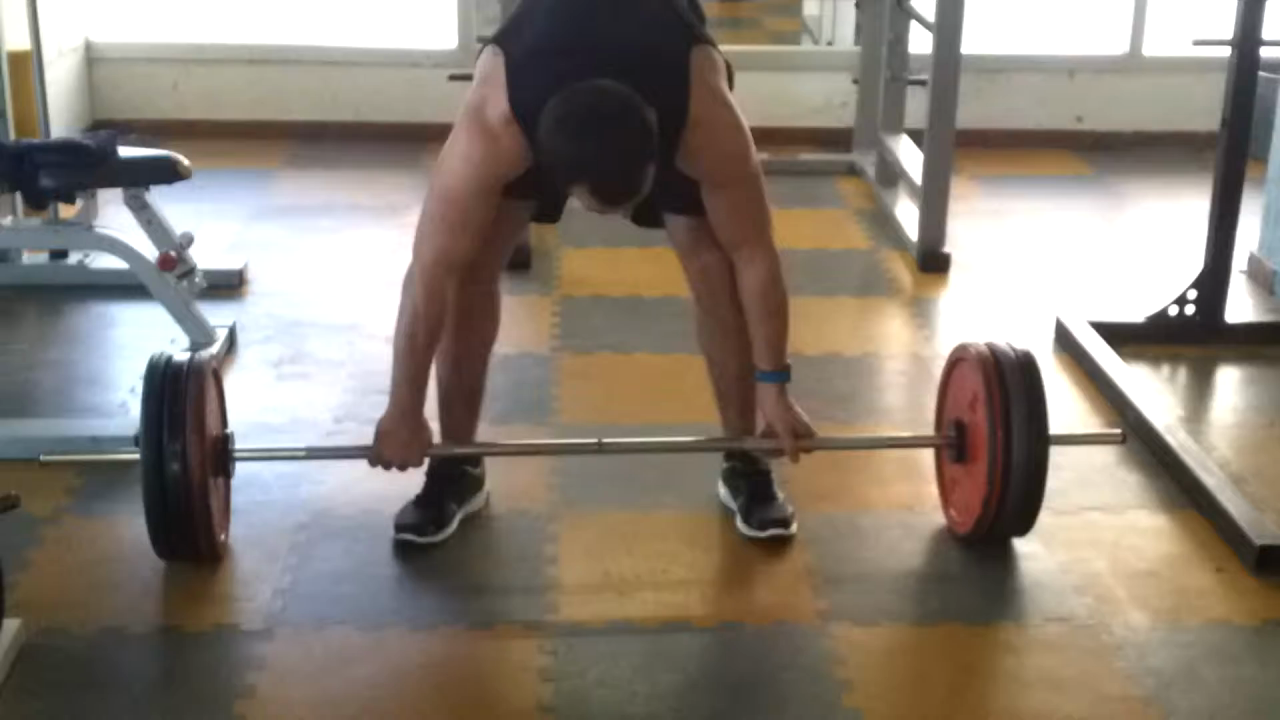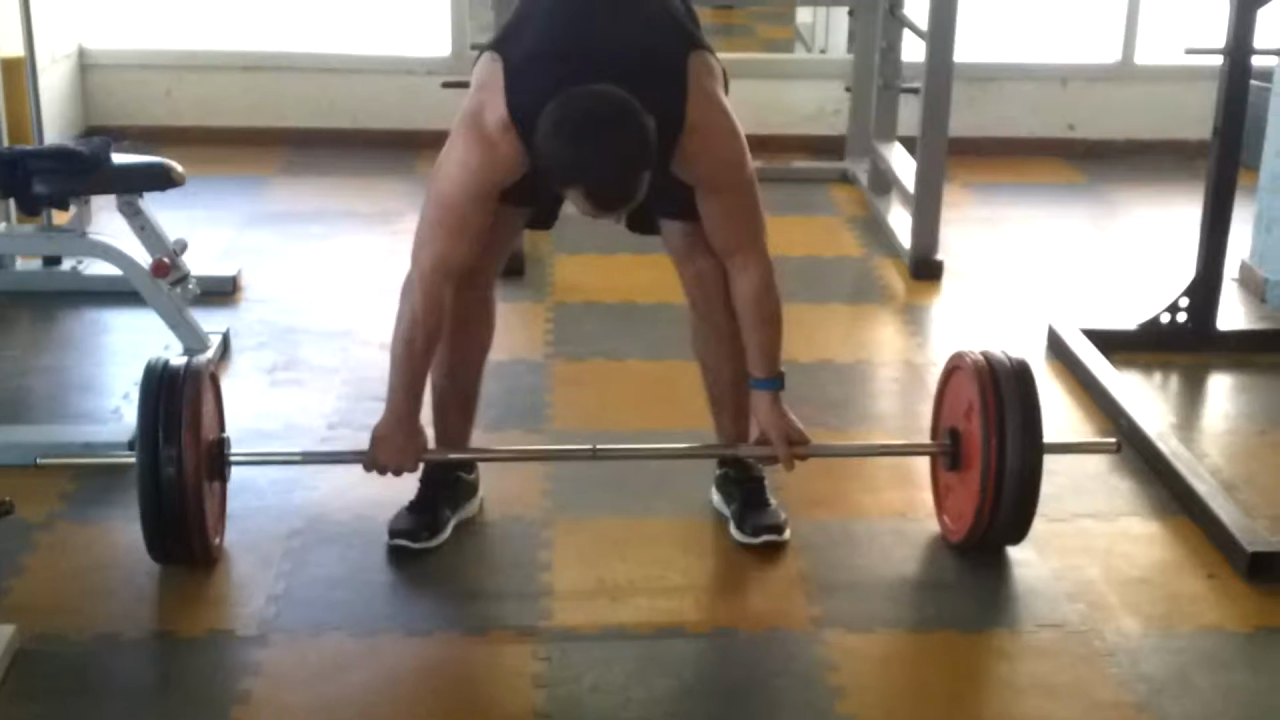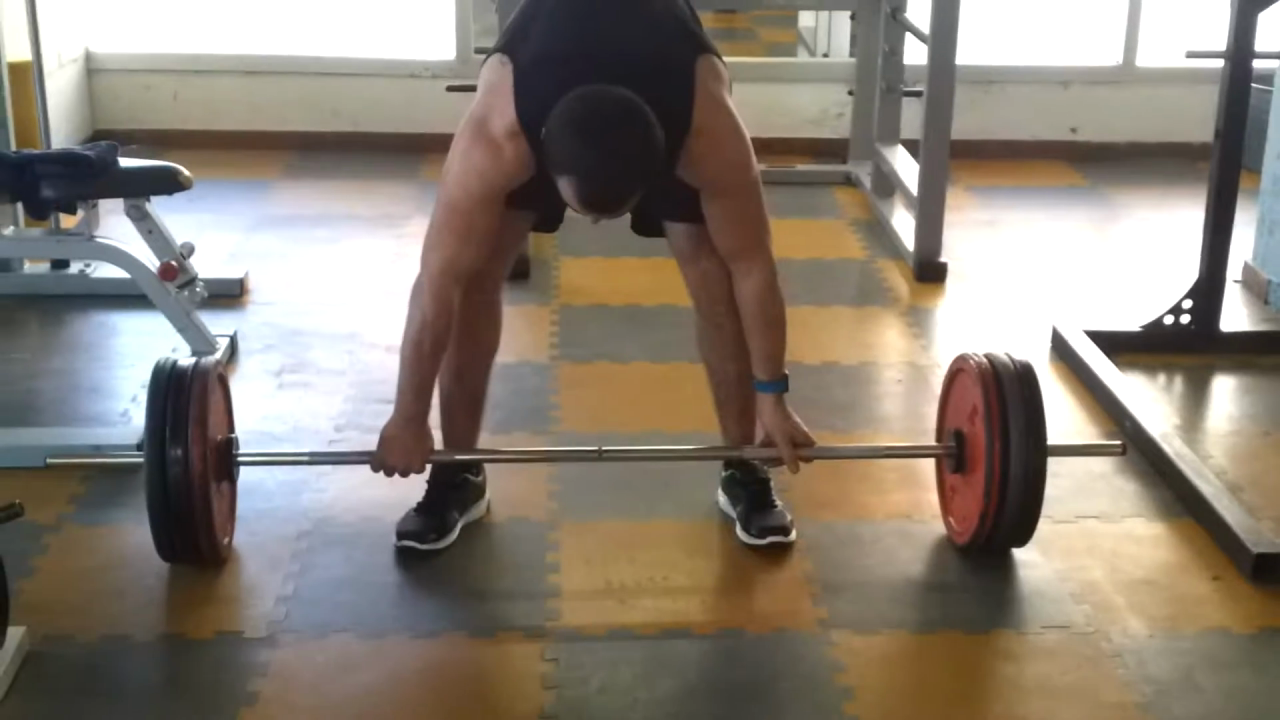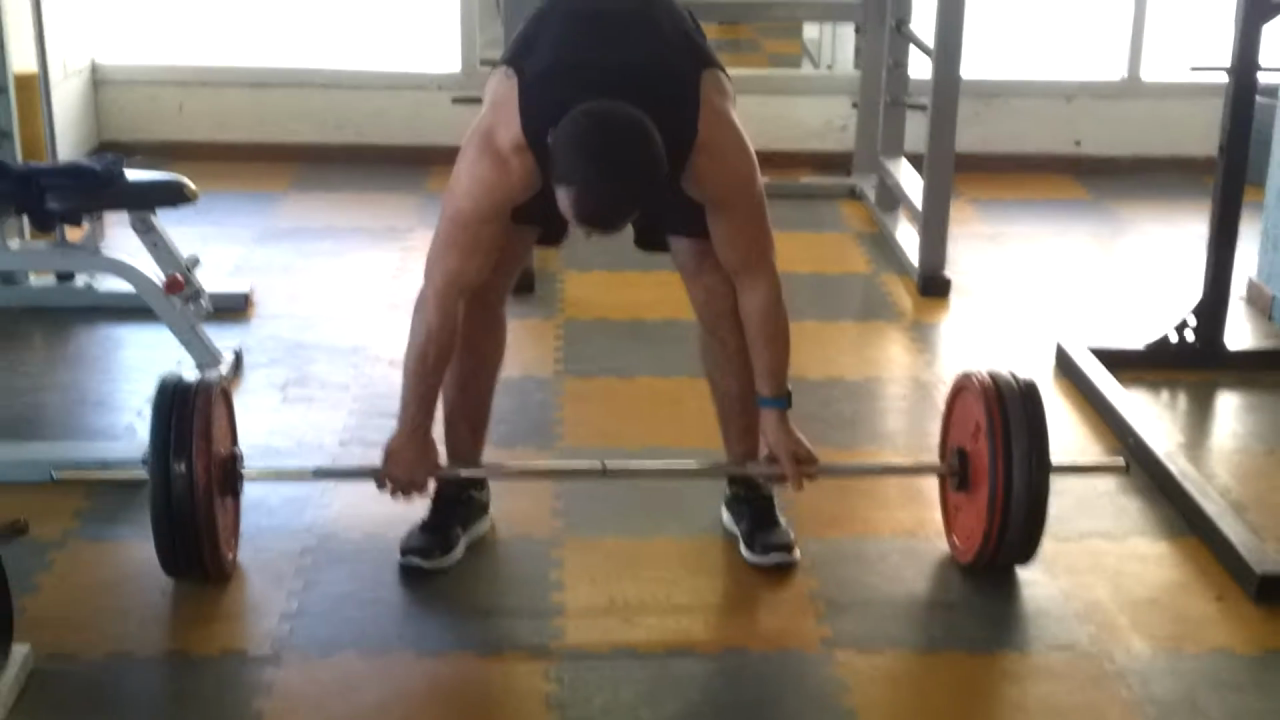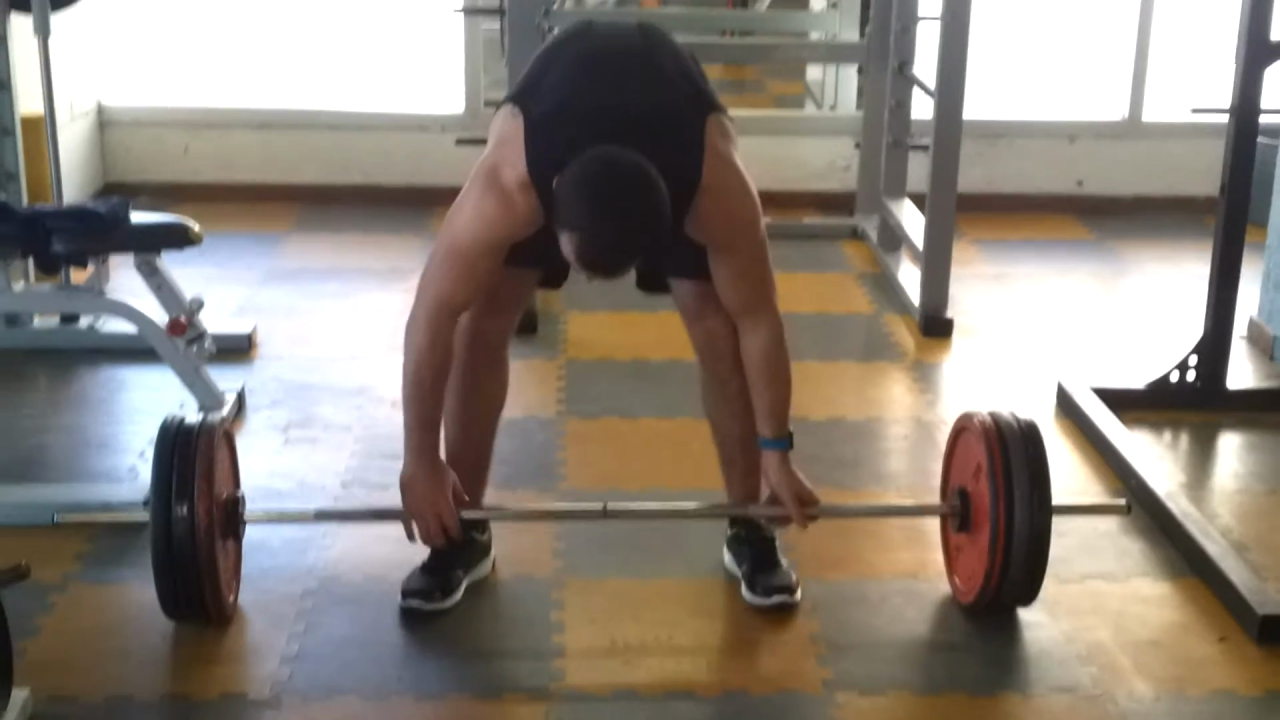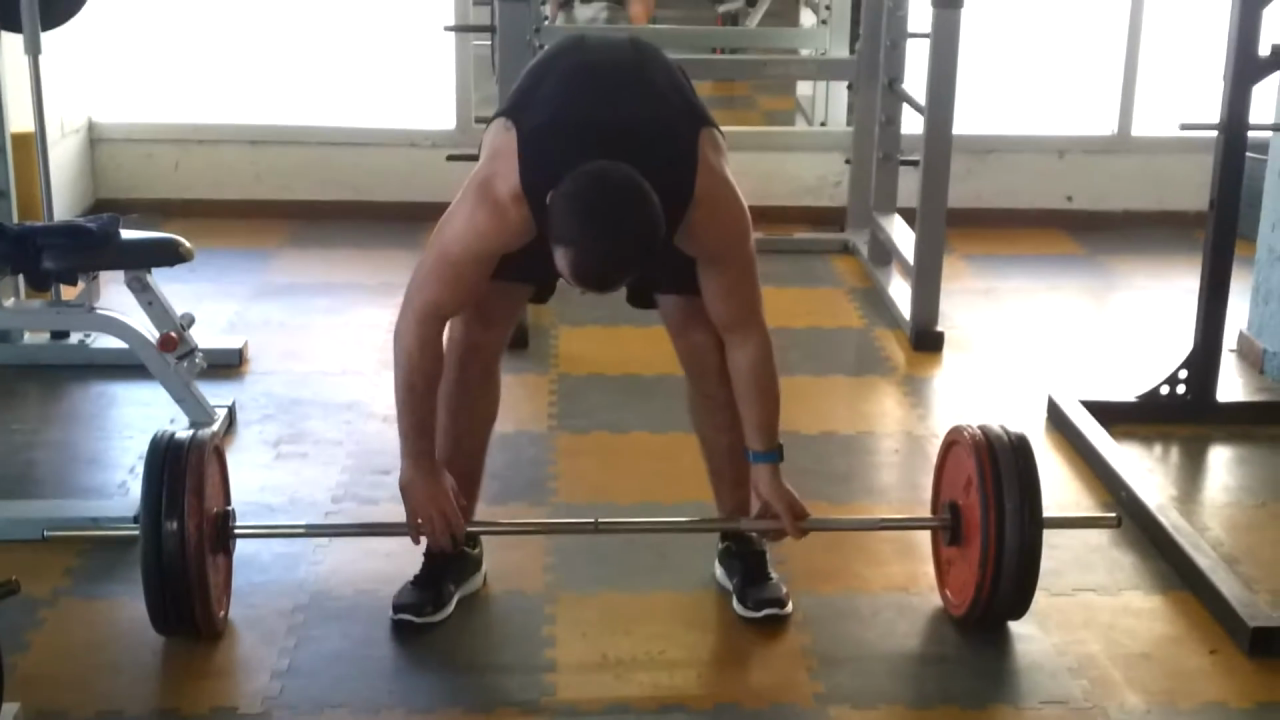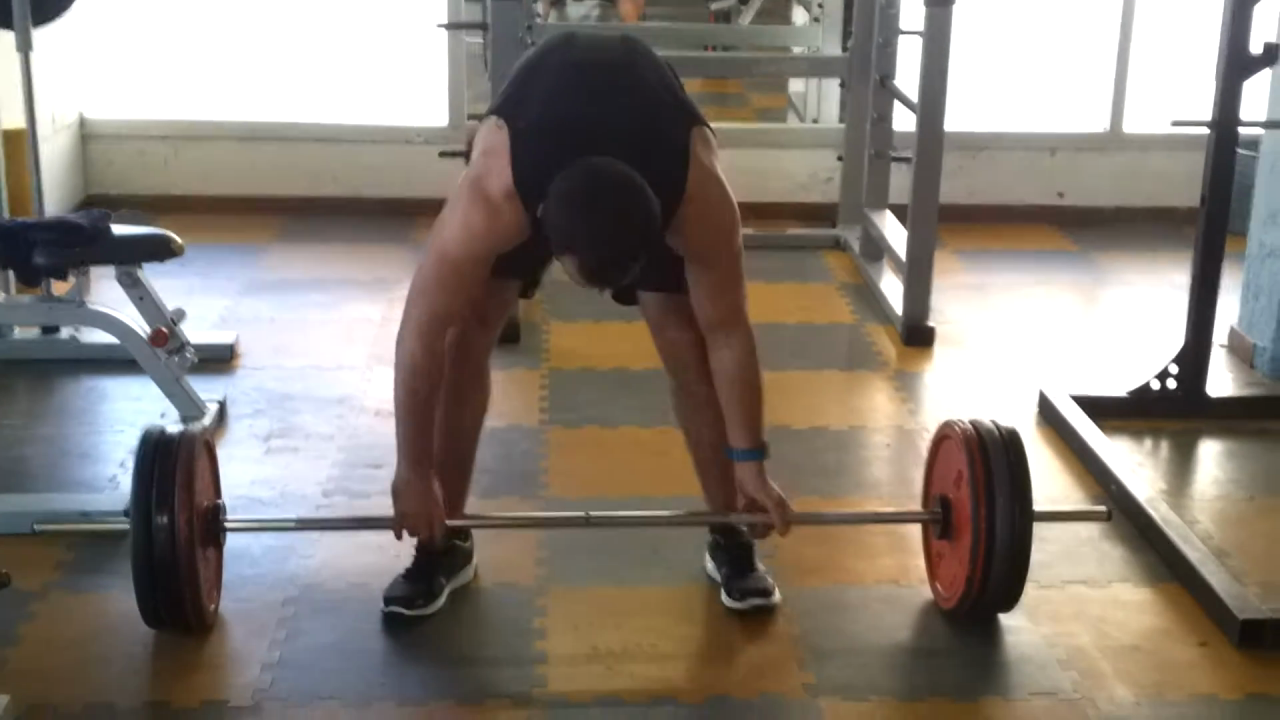
dt=0.2s
person 1, frame 1
left shoulder: (707, 119)
right shoulder: (491, 128)
left elbow: (752, 252)
right elbow: (432, 269)
left wrist: (774, 386)
right wrist: (402, 413)
left hip: (668, 68)
right hip: (541, 59)
left knee: (713, 261)
right knee: (472, 261)
left ankle: (744, 463)
right ankle: (456, 466)
person 1, frame 2
left shoulder: (703, 125)
right shoulder: (490, 131)
left elbow: (745, 260)
right elbow: (431, 276)
left wrist: (767, 393)
right wrist: (399, 417)
left hip: (662, 69)
right hip: (535, 74)
left knee: (708, 269)
right knee: (468, 267)
left ankle: (738, 470)
right ankle: (450, 471)
person 1, frame 3
left shoulder: (710, 131)
right shoulder: (497, 136)
left elbow: (749, 264)
right elbow: (440, 280)
left wrist: (771, 396)
right wrist: (408, 418)
left hip: (667, 74)
right hip: (542, 72)
left knee: (713, 272)
right knee: (476, 270)
left ankle: (743, 471)
right ankle: (458, 475)
person 1, frame 4
left shoulder: (714, 146)
right shoulder: (503, 150)
left elbow: (754, 279)
right elbow: (443, 293)
left wrist: (775, 413)
right wrist: (411, 435)
right hip: (547, 90)
left knee: (717, 288)
right knee: (480, 285)
left ankle: (747, 489)
right ankle: (462, 492)
person 1, frame 5
left shoulder: (718, 190)
right shoulder: (505, 188)
left elbow: (756, 320)
right elbow: (431, 317)
left wrist: (777, 453)
right wrist: (422, 461)
left hip: (673, 130)
left knee: (719, 331)
right knee: (482, 322)
left ankle: (749, 530)
right ankle: (465, 535)
person 1, frame 6
left shoulder: (709, 202)
right shoulder: (498, 199)
left elbow: (742, 334)
right elbow: (419, 320)
left wrist: (765, 466)
right wrist: (419, 466)
left hip: (665, 153)
right hip: (543, 140)
left knee: (703, 341)
right knee: (475, 335)
left ankle: (739, 542)
right ankle: (455, 548)
person 1, frame 7
left shoulder: (700, 200)
right shoulder: (493, 200)
left elbow: (725, 333)
right elbow: (423, 329)
left wrist: (749, 463)
right wrist: (414, 472)
right hip: (532, 133)
left knee: (685, 337)
right knee: (467, 330)
left ankle: (729, 536)
right ankle: (447, 542)
